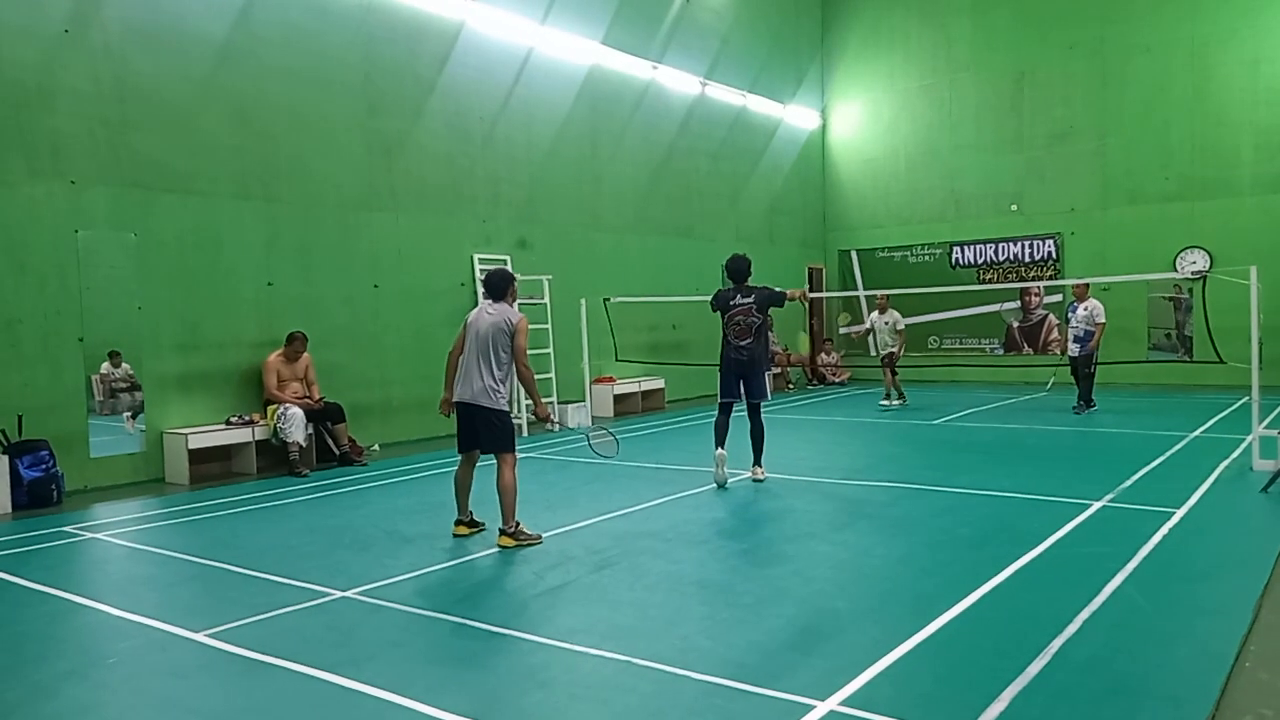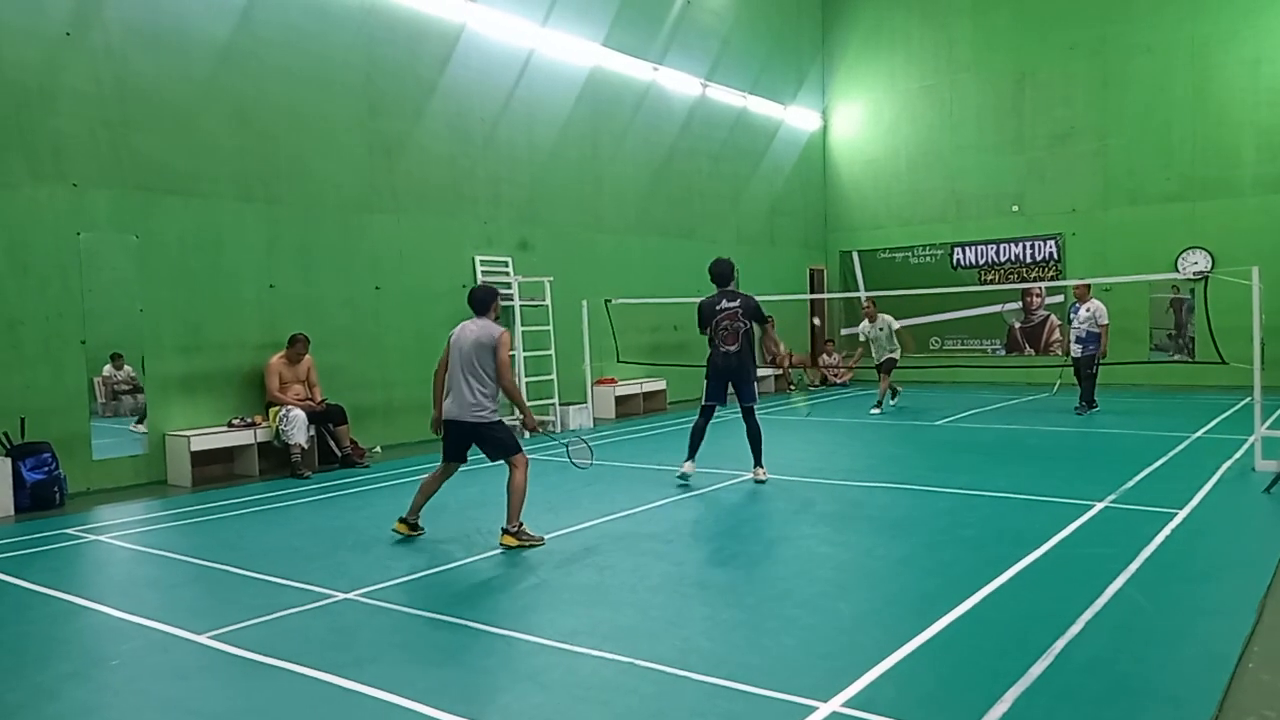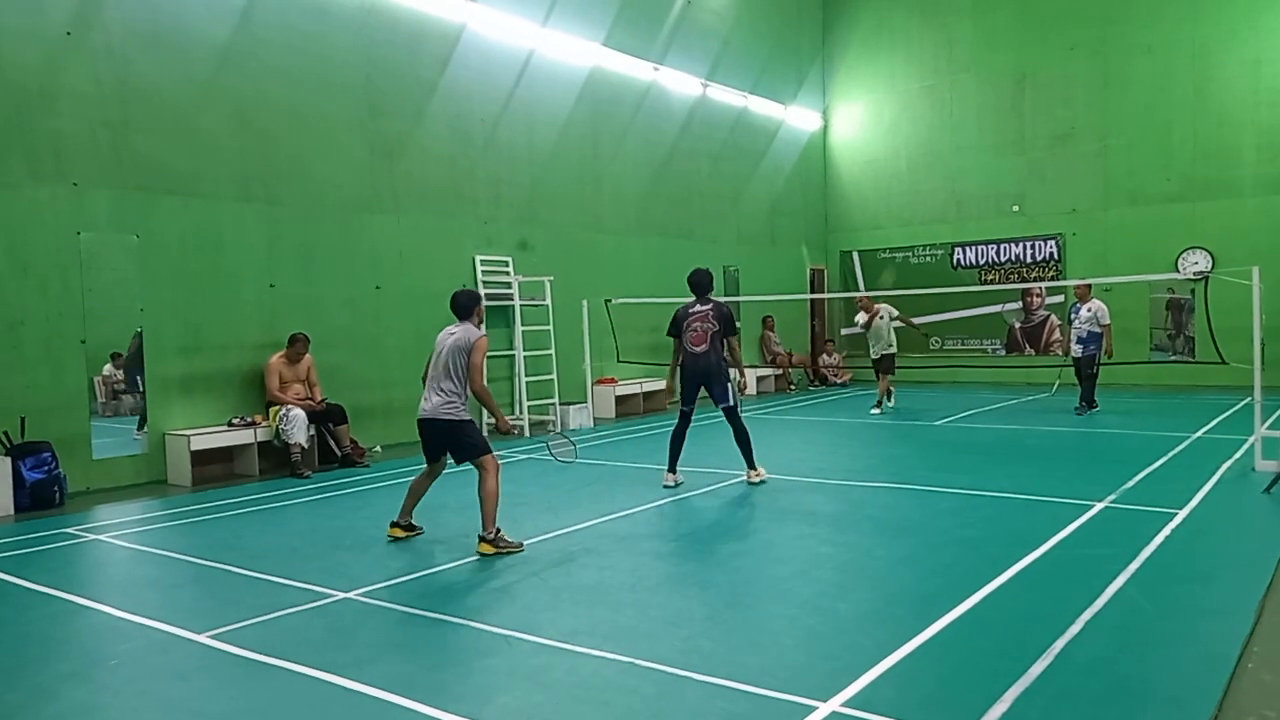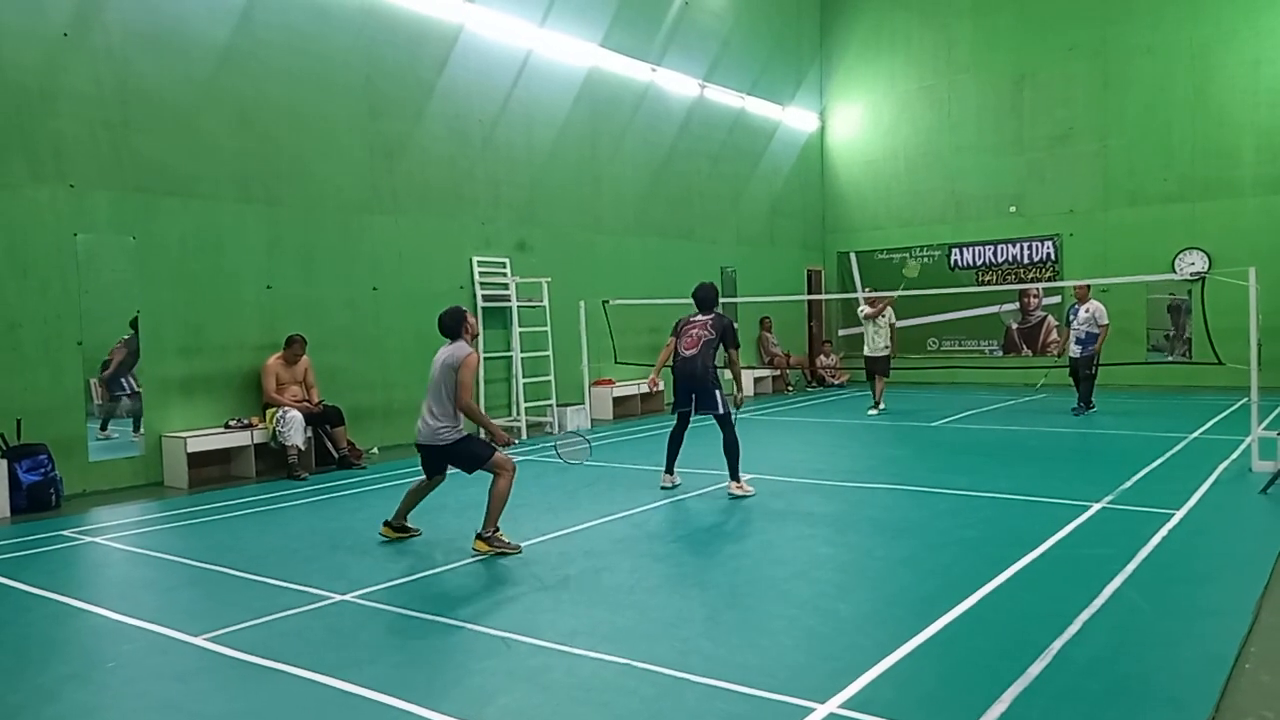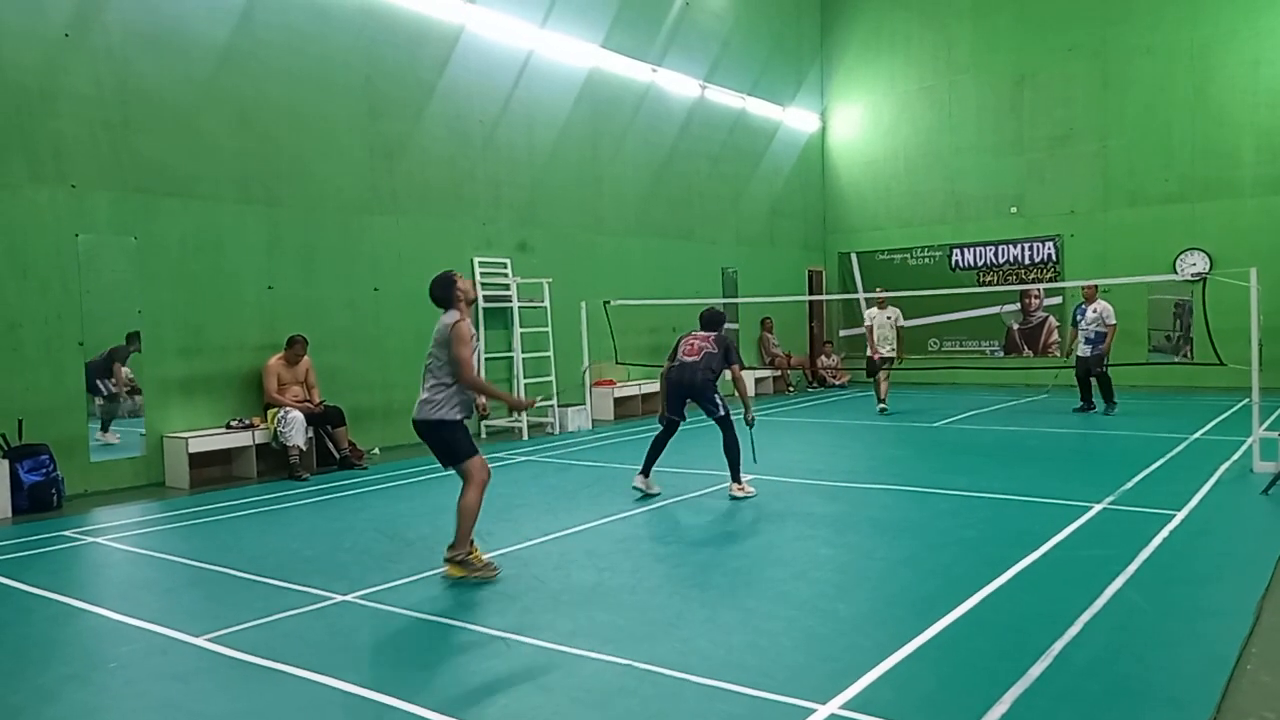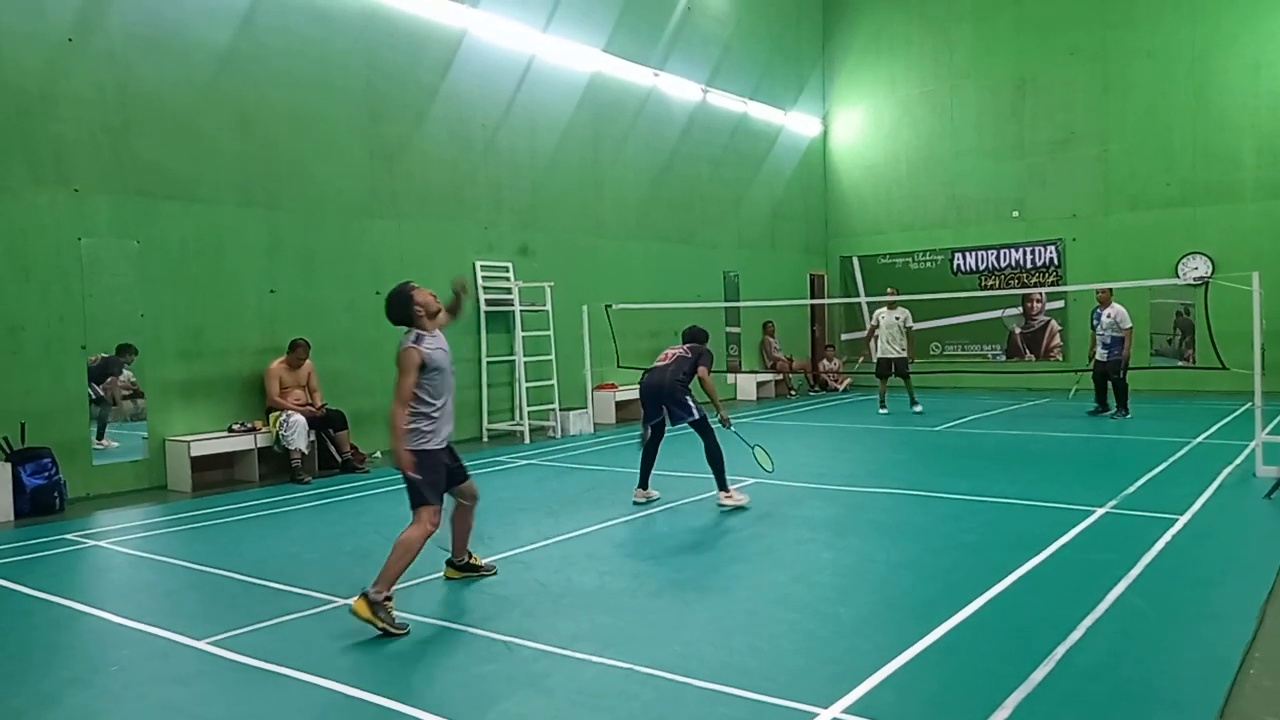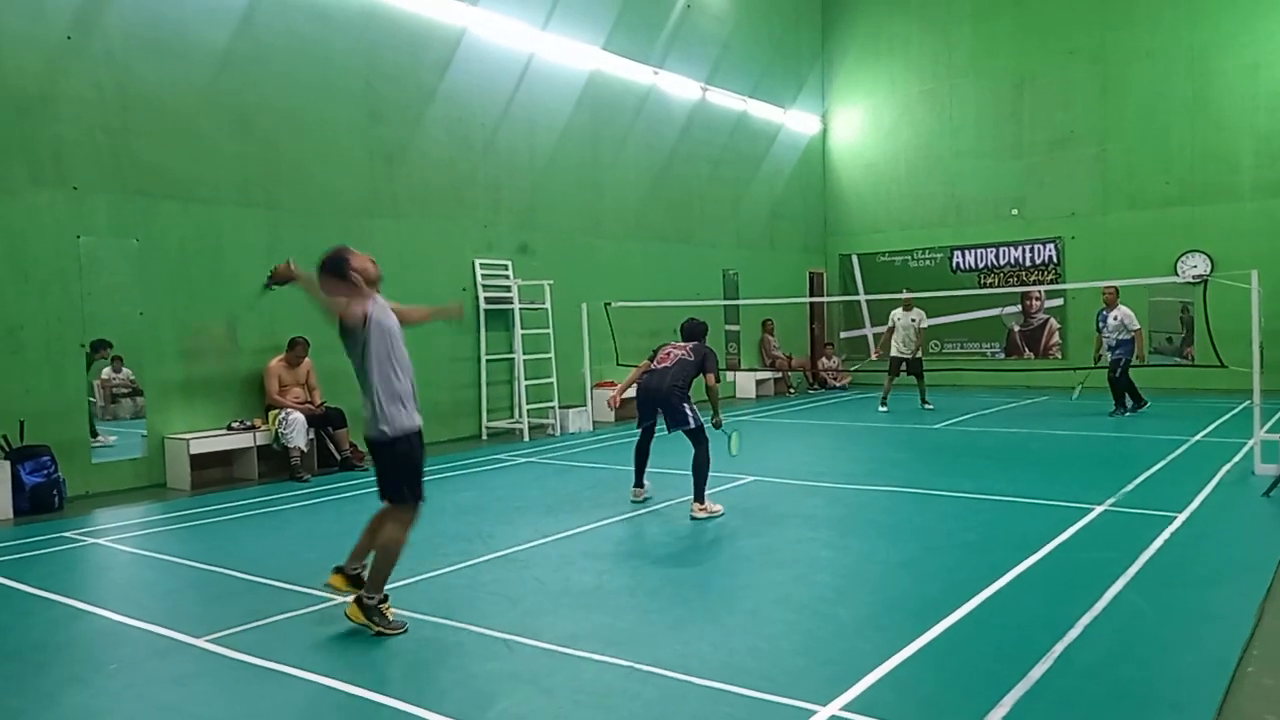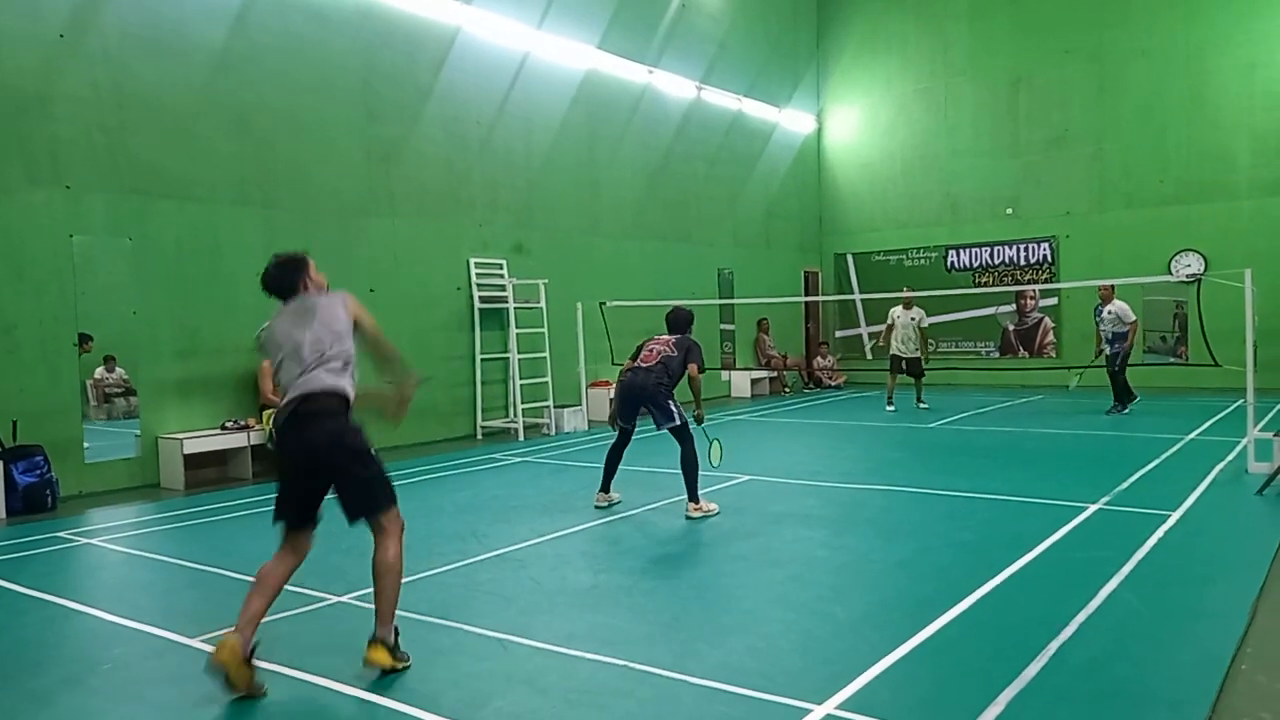
dt=0.3s
person 1, frame 1
left shoulder: (474, 314)
right shoulder: (516, 320)
left elbow: (454, 354)
right elbow: (522, 367)
left wrist: (447, 392)
right wrist: (538, 403)
left hip: (463, 398)
right hip: (490, 401)
left knee: (469, 458)
right knee: (506, 461)
left ankle: (464, 519)
right ankle: (509, 530)
person 1, frame 2
left shoulder: (458, 330)
right shoulder: (499, 334)
left elbow: (440, 372)
right elbow: (506, 380)
left wrist: (438, 411)
right wrist: (526, 414)
left hip: (453, 414)
right hip: (483, 415)
left knee: (447, 468)
right knee: (518, 463)
left ankle: (409, 520)
right ankle: (512, 530)
person 1, frame 3
left shoulder: (445, 333)
right shoulder: (477, 338)
right elbow: (476, 386)
right wrist: (499, 417)
left hip: (427, 415)
right hip: (451, 416)
left knee: (434, 467)
right knee: (489, 466)
left ankle: (401, 522)
right ankle: (489, 536)
person 1, frame 4
left shoulder: (445, 351)
right shoulder: (468, 355)
right elbow: (464, 403)
right wrist: (494, 430)
left hip: (426, 435)
right hip: (447, 436)
left knee: (434, 478)
right knee: (505, 467)
left ankle: (395, 523)
right ankle: (487, 535)
person 1, frame 5
left shoulder: (452, 321)
right shoulder: (458, 324)
right elbow: (467, 375)
left wrist: (477, 399)
right wrist: (509, 400)
left hip: (440, 414)
right hip: (438, 417)
left knee: (479, 475)
right knee: (477, 475)
left ankle: (463, 550)
right ankle: (461, 556)
person 1, frame 6
left shoulder: (434, 331)
right shoulder: (413, 349)
left elbow: (450, 314)
right elbow: (399, 404)
left wrist: (458, 297)
right wrist: (398, 447)
left hip: (439, 442)
right hip: (421, 447)
left knee: (468, 496)
right knee: (426, 521)
left ankle: (459, 561)
right ankle: (376, 597)
person 1, frame 7
left shoulder: (378, 305)
right shoulder: (354, 309)
left elbow: (407, 316)
right elbow: (345, 307)
left wrist: (443, 310)
right wrist: (297, 278)
left hip: (399, 424)
right hip: (395, 430)
left knee: (400, 510)
right knee: (403, 516)
left ankle: (350, 570)
right ankle: (370, 603)
person 1, frame 8
left shoulder: (271, 332)
right shoulder: (340, 303)
right elbow: (381, 350)
left wrist: (374, 396)
right wrist: (402, 384)
left hip: (291, 428)
right hip: (328, 421)
left knee: (292, 550)
right knee: (389, 527)
left ankle: (236, 648)
right ankle: (384, 641)
person 2, frame 1
left shoulder: (722, 296)
right shoulder: (762, 295)
right elbow: (790, 296)
right wrist: (801, 292)
left hip: (730, 362)
right hip: (755, 363)
left knee: (724, 411)
right knee: (754, 414)
left ankle: (720, 449)
right ankle: (757, 467)
person 2, frame 2
left shoulder: (706, 305)
right shoulder: (748, 302)
right elbow: (766, 328)
left hip: (717, 365)
right hip: (743, 367)
left knee: (705, 415)
right knee: (749, 417)
left ankle: (689, 461)
right ankle: (759, 468)
person 2, frame 3
left shoulder: (681, 313)
right shoulder: (722, 310)
left elbow: (676, 348)
right elbow: (733, 345)
left wrist: (671, 379)
right wrist: (742, 375)
left hip: (689, 369)
right hip: (715, 368)
left knee: (683, 421)
right knee: (734, 419)
left ankle: (671, 473)
right ankle: (752, 470)
person 2, frame 4
left shoulder: (683, 322)
right shoulder: (723, 322)
left elbow: (669, 346)
right elbow: (733, 359)
left wrist: (654, 373)
right wrist: (739, 389)
left hip: (680, 372)
right hip: (704, 373)
left knee: (681, 423)
right knee: (727, 425)
left ankle: (668, 475)
right ankle: (735, 482)
person 2, frame 5
left shoulder: (686, 338)
right shoulder: (725, 341)
left elbow: (667, 370)
right elbow: (736, 375)
left wrist: (664, 404)
right wrist: (747, 408)
left hip: (675, 379)
right hip: (701, 381)
left knee: (669, 428)
right knee: (727, 428)
left ankle: (642, 477)
right ankle: (737, 484)
person 2, frame 6
left shoulder: (668, 352)
right shoulder: (702, 351)
right elbow: (702, 375)
left wrist: (645, 427)
right wrist: (720, 410)
left hip: (646, 383)
right hip: (671, 385)
left knee: (655, 435)
right knee: (708, 436)
left ankle: (642, 490)
right ankle: (725, 492)
person 2, frame 7
left shoulder: (665, 347)
right shoulder: (706, 352)
left elbow: (641, 369)
right elbow: (710, 383)
left wrist: (619, 391)
right wrist: (716, 414)
left hip: (646, 388)
right hip: (671, 391)
left knee: (647, 433)
right knee: (701, 442)
left ankle: (638, 488)
right ankle: (699, 504)
person 2, frame 8
left shoulder: (650, 341)
right shoulder: (690, 344)
left elbow: (624, 369)
right elbow: (693, 374)
left wrist: (615, 406)
right wrist: (699, 407)
left hip: (629, 385)
right hip: (655, 388)
left knee: (622, 439)
right knee: (686, 440)
left ankle: (604, 493)
right ankle: (694, 503)
